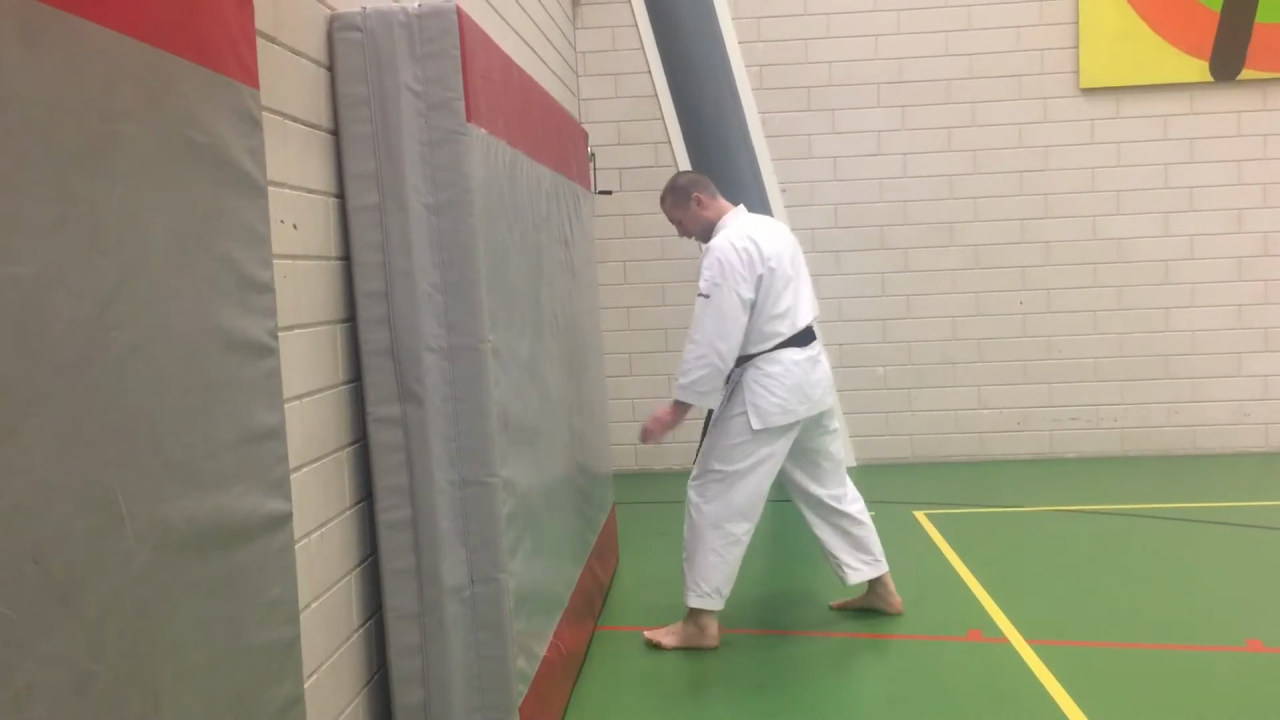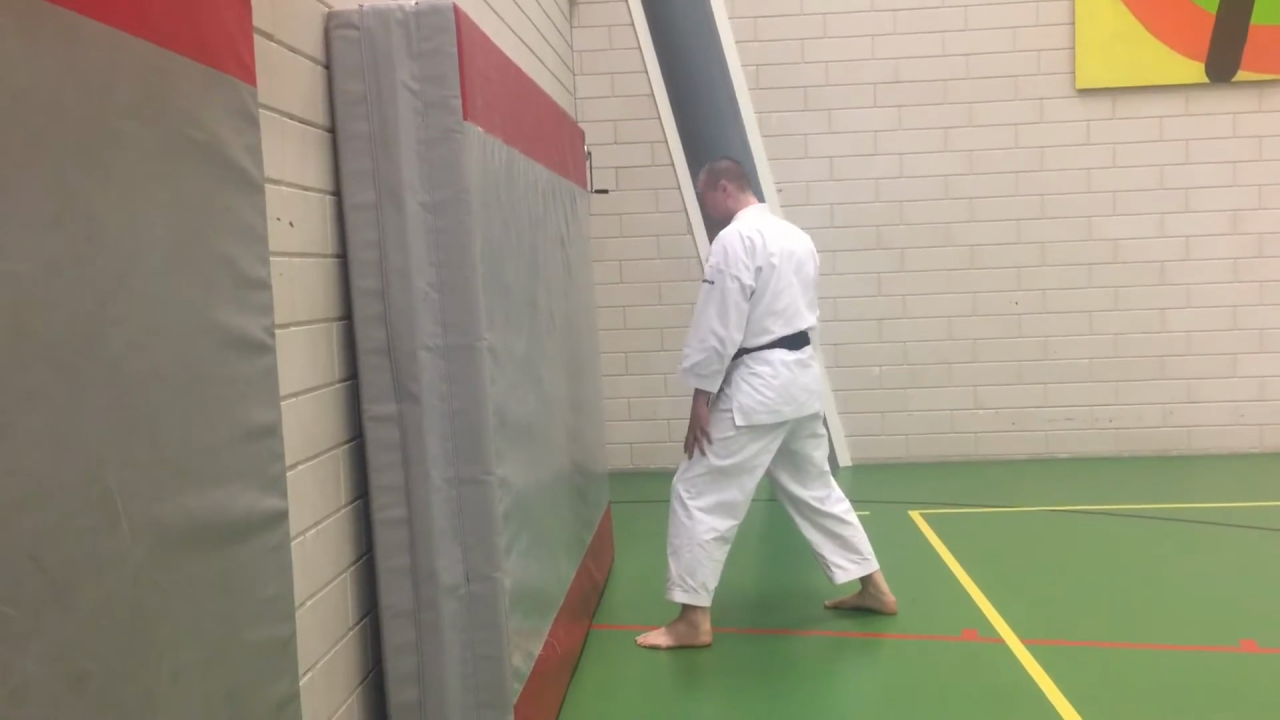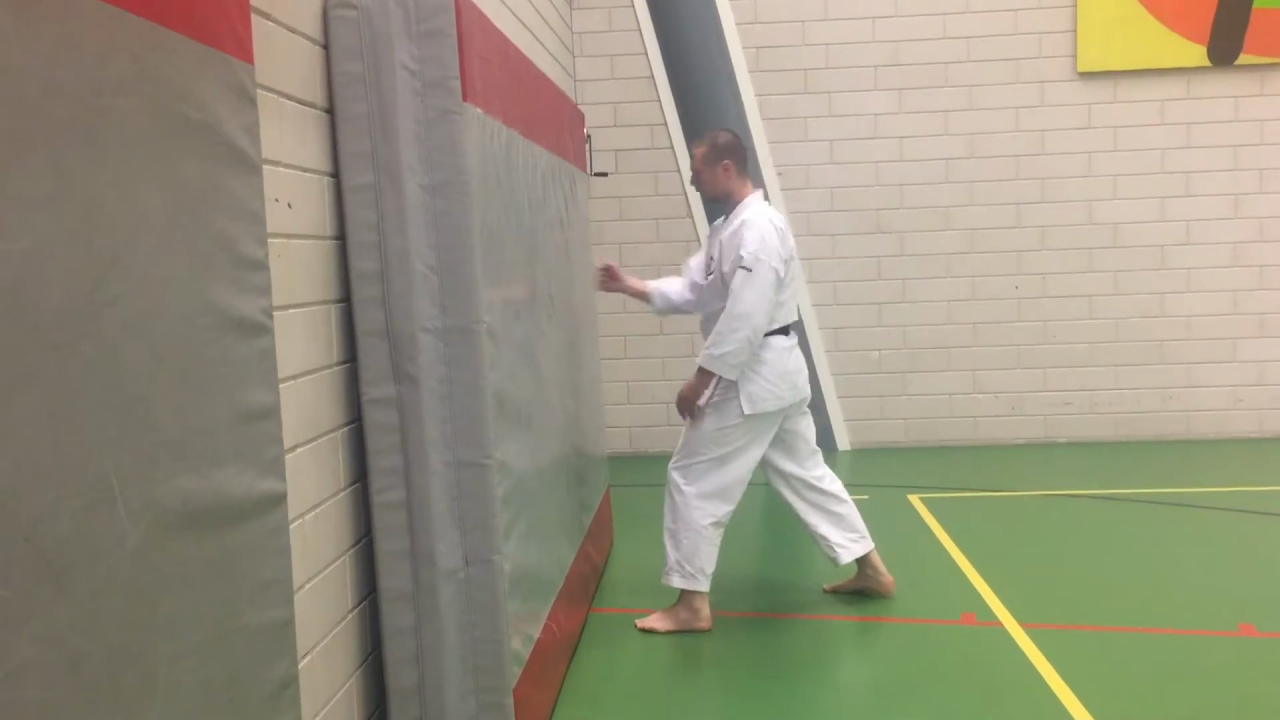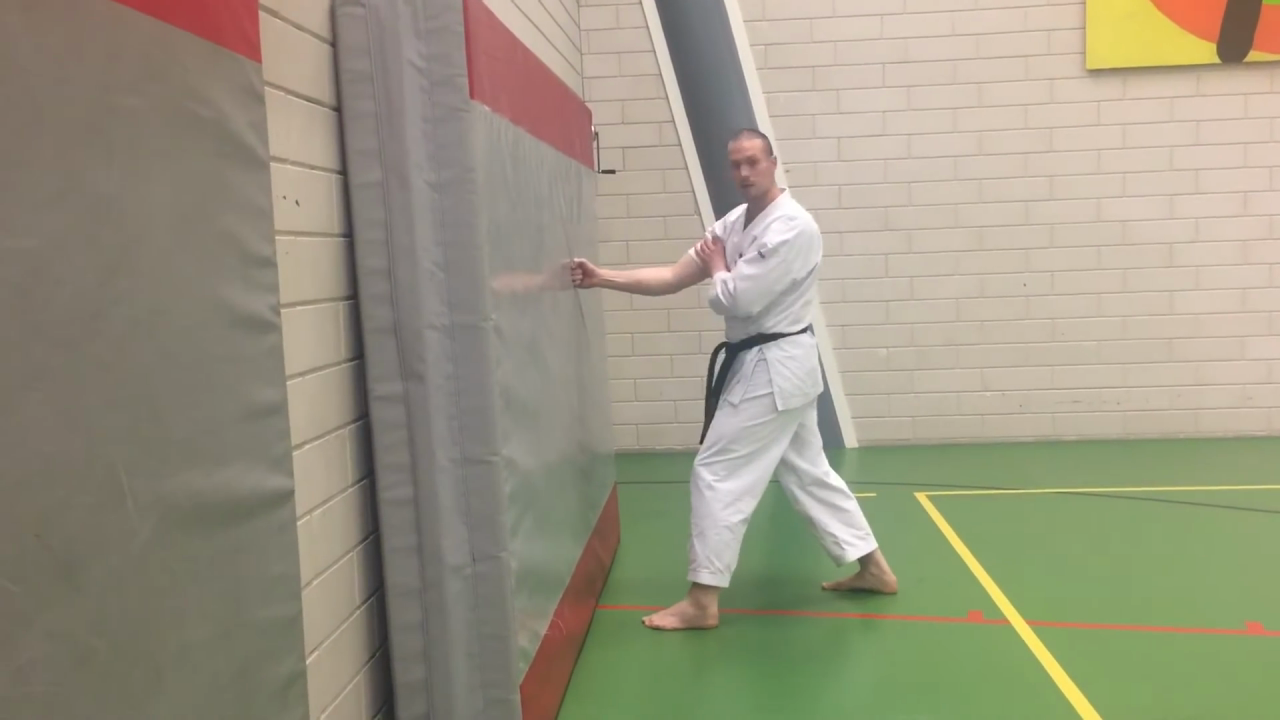
dt=1s
person 1, frame 1
left shoulder: (725, 250)
right shoulder: (772, 229)
left elbow: (713, 341)
left wrist: (678, 407)
left hip: (769, 384)
right hip: (809, 371)
left knee: (716, 497)
right knee: (828, 487)
left ankle: (701, 619)
right ankle: (880, 587)
person 1, frame 2
left shoulder: (735, 240)
right shoulder: (796, 236)
left elbow: (716, 328)
left wrist: (700, 399)
left hip: (757, 384)
right hip: (801, 375)
left knee: (700, 494)
right knee: (814, 488)
left ankle: (693, 619)
right ankle: (874, 587)
person 1, frame 3
left shoulder: (757, 227)
right shoulder: (731, 225)
left elbow: (749, 316)
right elbow: (699, 286)
left wrist: (703, 376)
right wrist: (634, 287)
left hip: (755, 376)
right hip: (778, 370)
left knee: (693, 477)
right knee: (805, 471)
left ankle: (692, 604)
right ankle: (870, 568)
person 1, frame 4
left shoulder: (792, 227)
right shoulder: (734, 223)
left elbow: (736, 299)
right elbow: (673, 277)
left wrist: (717, 268)
right wrist: (602, 277)
left hip: (772, 368)
right hip: (776, 365)
left knee: (717, 473)
right knee: (808, 471)
left ankle: (702, 600)
right ankle: (873, 567)
